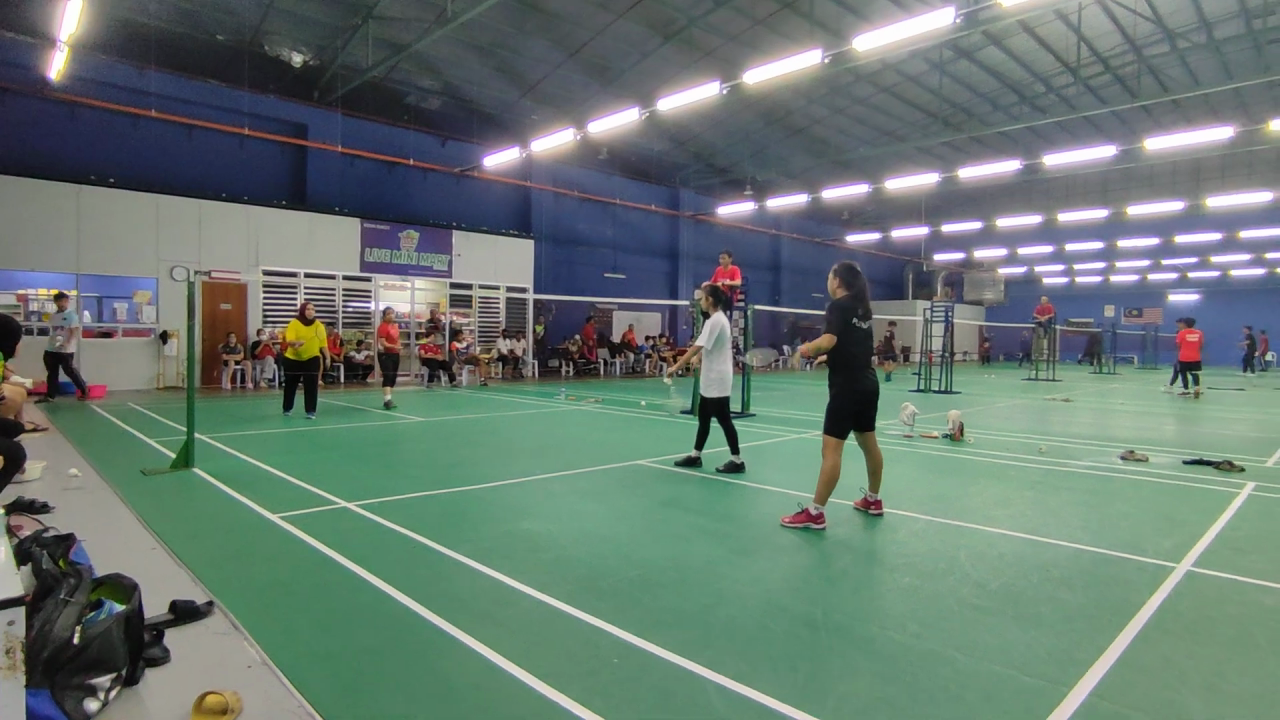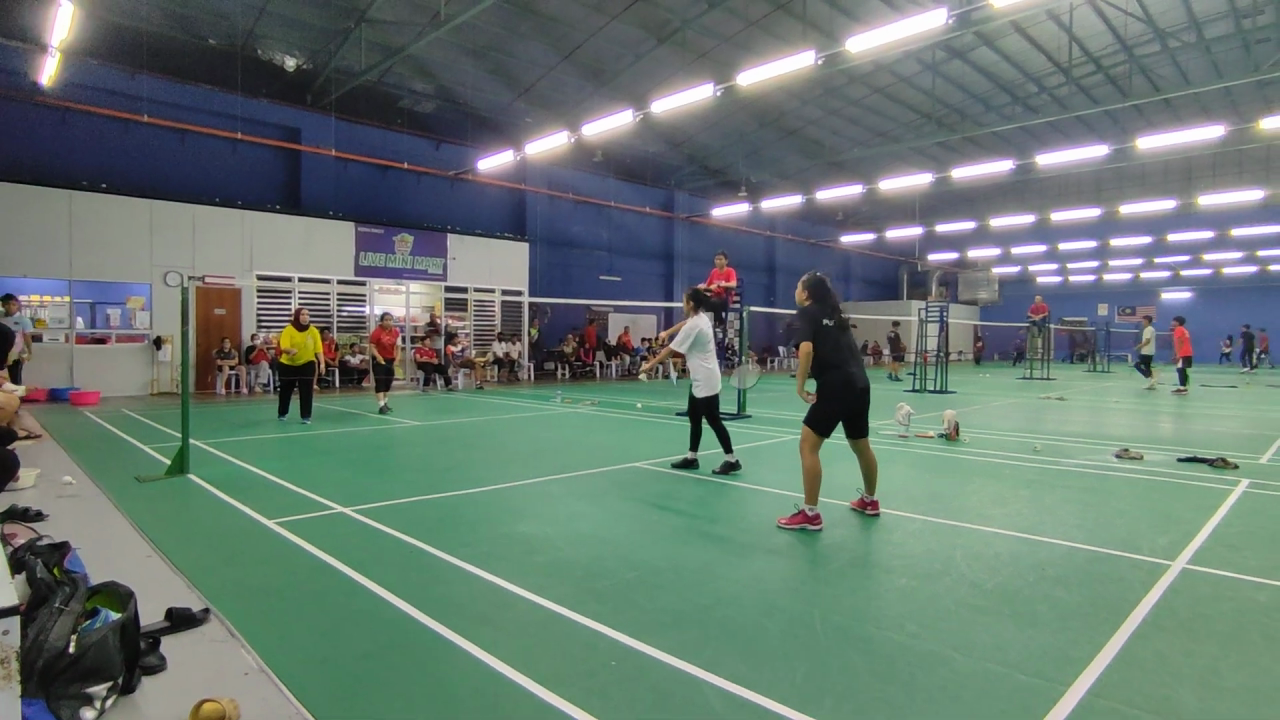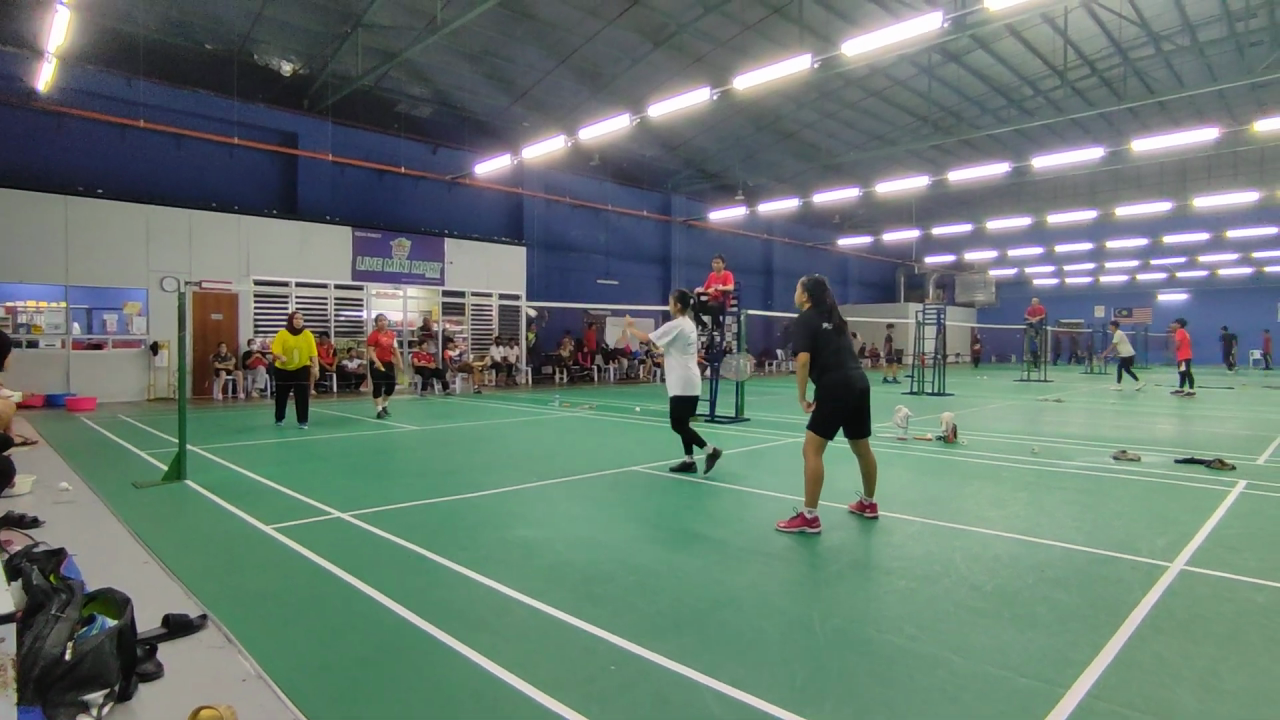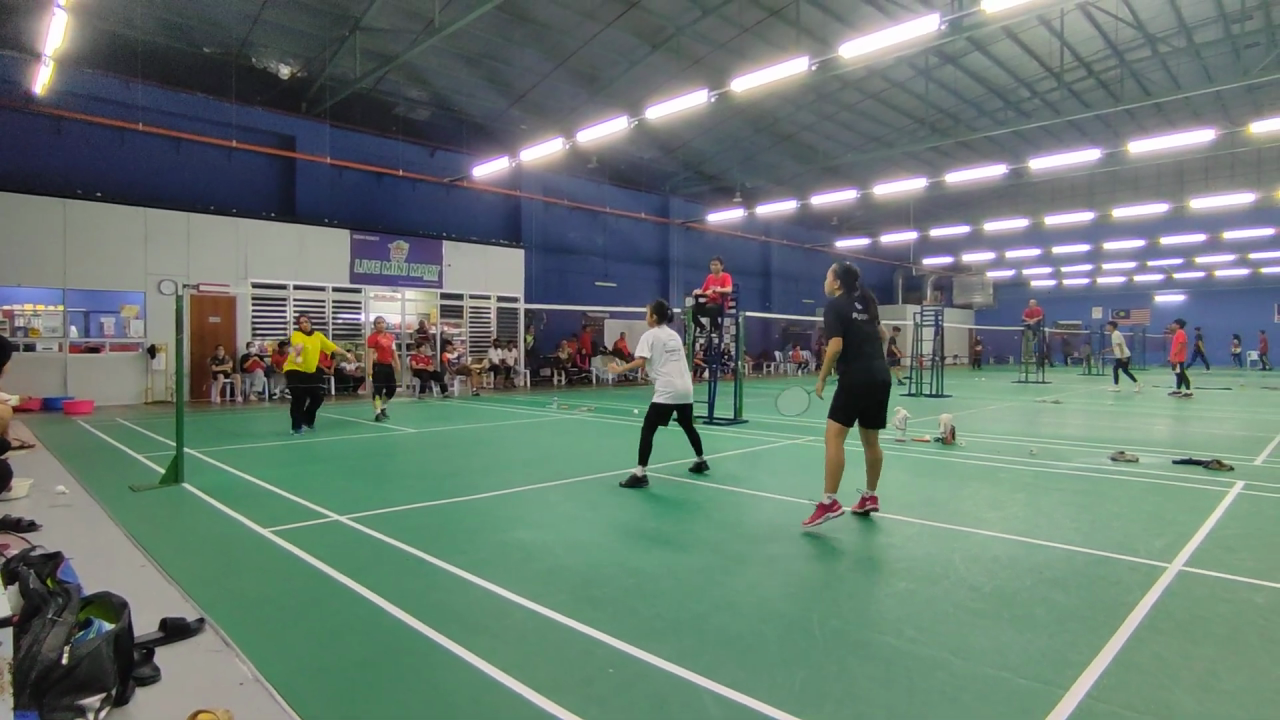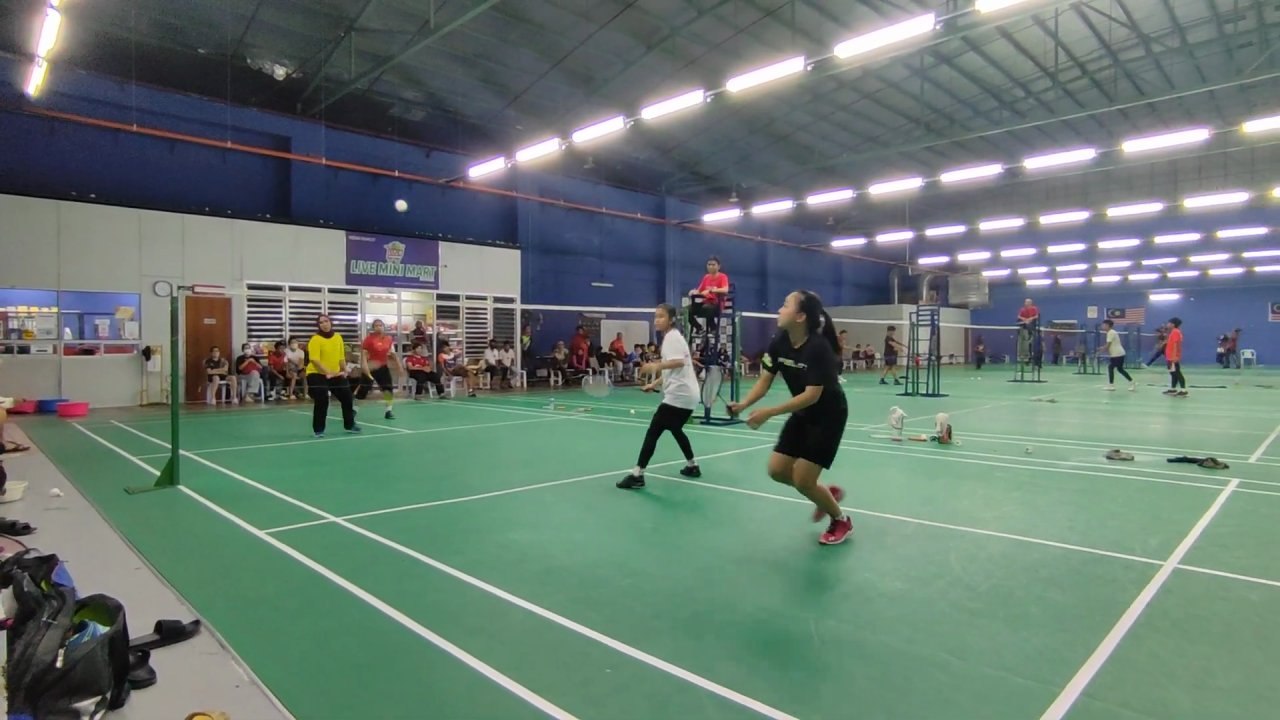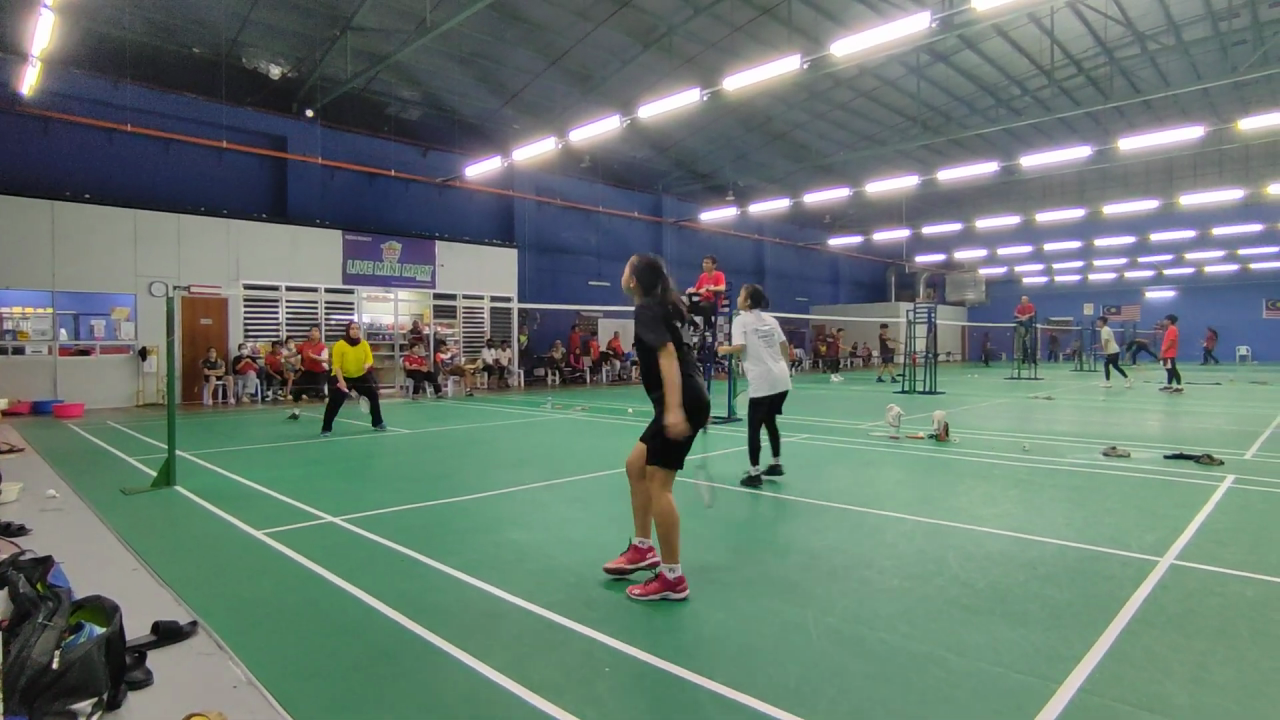
dt=0.7s
person 1, frame 1
left shoulder: (839, 306)
right shoulder: (861, 308)
left elbow: (828, 343)
left wrist: (804, 349)
right wrist: (833, 358)
left hip: (847, 387)
right hip: (868, 384)
left knee: (831, 450)
right knee: (868, 443)
left ankle: (815, 513)
right ankle: (873, 500)
person 1, frame 2
left shoulder: (806, 313)
right shoulder: (833, 315)
left elbow: (806, 350)
left wrist: (800, 386)
right wrist: (815, 371)
left hip: (835, 387)
right hip: (860, 385)
left knee: (808, 446)
right knee: (861, 446)
left ankle: (810, 514)
right ankle: (870, 500)
person 1, frame 3
left shoulder: (805, 319)
right shoulder: (833, 317)
left elbow: (804, 360)
left wrist: (802, 397)
left hip: (834, 390)
right hip: (859, 385)
left knee: (812, 450)
right knee: (862, 448)
left ankle: (809, 517)
right ankle: (868, 503)
person 1, frame 4
left shoulder: (835, 305)
right shoulder: (864, 304)
left elbow: (835, 345)
right elbow: (882, 336)
left wrist: (821, 378)
left hip: (855, 378)
right hip: (881, 377)
left knee: (834, 437)
right knee: (870, 439)
left ankle: (829, 502)
right ankle: (869, 497)
person 1, frame 5
left shoulder: (819, 347)
right shoulder: (779, 342)
left elbow: (811, 395)
right elbow: (763, 380)
left wrist: (766, 413)
right wrist: (742, 405)
left hip: (827, 415)
right hip: (801, 414)
left knee: (802, 481)
right knee: (777, 470)
left ankle: (841, 521)
right ankle: (827, 492)
person 1, frame 6
left shoulder: (648, 310)
right shoulder: (661, 308)
left elbow: (667, 356)
left wrist: (676, 408)
left hip: (682, 405)
right hip: (688, 401)
left knee: (656, 486)
right knee: (635, 466)
left ankle: (672, 578)
right ankle: (642, 548)
person 2, frame 1
left shoulder: (714, 321)
right shoulder: (719, 318)
left elbow: (697, 347)
left wrist: (676, 366)
right wrist: (697, 358)
left hip: (717, 380)
right hip: (710, 380)
left knee: (723, 420)
right knee: (704, 418)
left ankle: (737, 461)
right ankle: (696, 456)
person 2, frame 2
left shoulder: (693, 326)
right shoulder: (701, 318)
left elbow: (670, 350)
left wrist: (650, 365)
right wrist: (667, 332)
left hip: (706, 381)
right hip: (700, 380)
left knee: (713, 420)
right knee: (694, 418)
left ankle: (731, 460)
right ankle: (692, 457)
person 2, frame 3
left shoulder: (675, 326)
right shoulder: (689, 324)
left elbow: (646, 339)
left wrist: (629, 329)
left hip: (683, 384)
right hip: (691, 382)
left knee: (677, 424)
right knee: (681, 422)
left ankle: (710, 450)
right ankle: (689, 460)
person 2, frame 4
left shoulder: (650, 335)
right shoulder: (674, 335)
left elbow: (640, 361)
left wrist: (620, 369)
left hip: (667, 391)
right hip: (685, 389)
left knee: (647, 430)
right knee: (687, 425)
left ankle: (640, 474)
right ankle: (701, 461)
person 2, frame 5
left shoulder: (672, 337)
right shoulder: (673, 337)
left elbow: (679, 362)
left wrist: (655, 366)
right wrist: (655, 383)
left hip: (679, 395)
right hip: (688, 394)
left knee: (652, 433)
right knee: (675, 429)
left ankle: (637, 475)
right ankle: (692, 466)
person 2, frame 6
left shoulder: (741, 320)
right shoulder: (770, 319)
left elbow: (740, 346)
right elbow: (785, 345)
left wrist: (724, 350)
right wrist: (782, 365)
left hip: (762, 382)
right hip: (781, 381)
left knee: (754, 426)
right knee: (770, 422)
left ankle: (755, 473)
right ankle: (776, 464)
